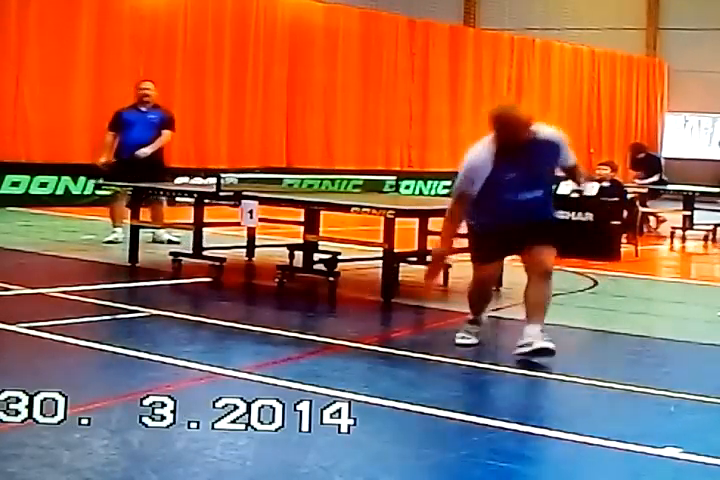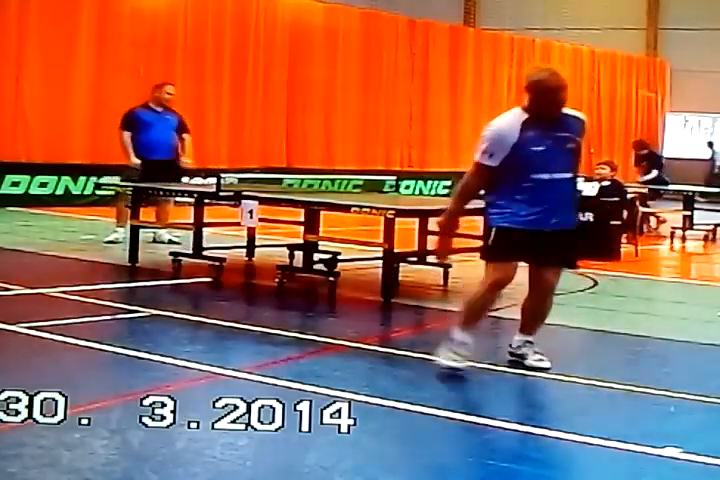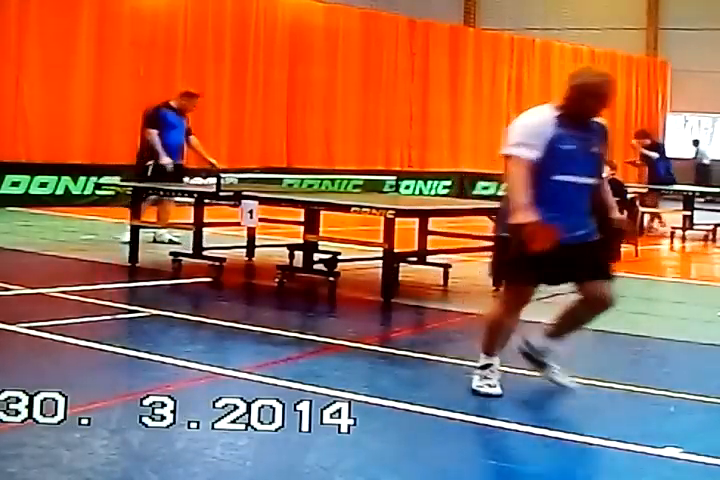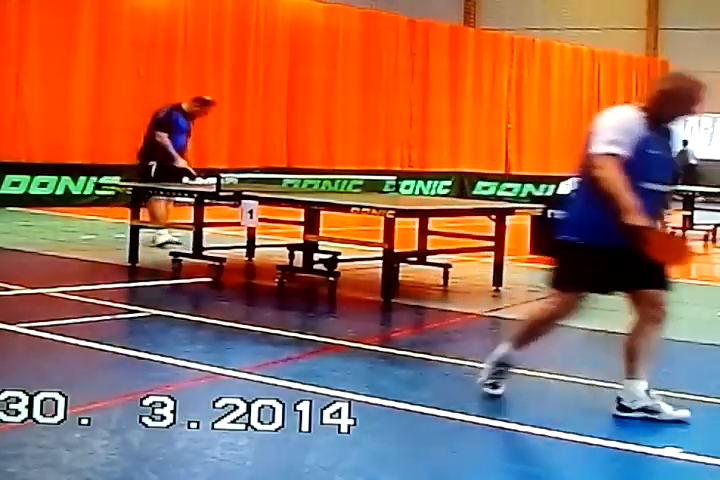
dt=0.3s
person 1, frame 1
left shoulder: (551, 139)
right shoulder: (480, 157)
left elbow: (570, 167)
right elbow: (461, 201)
right wrist: (443, 247)
left hip: (537, 219)
right hip: (491, 223)
left knee: (543, 269)
right knee: (485, 277)
left ankle: (532, 337)
right ankle: (475, 321)
person 1, frame 2
left shoulder: (576, 123)
right shoulder: (505, 127)
right elbow: (479, 175)
left wrist: (567, 202)
right wrist: (452, 215)
left hip: (558, 222)
right hip: (509, 218)
left knee: (545, 286)
right knee: (498, 279)
left ankle: (523, 344)
right ankle: (459, 339)
person 1, frame 3
left shoulder: (598, 131)
right shoulder: (536, 122)
right elbow: (516, 168)
left wrist: (613, 212)
right wrist: (521, 211)
left hip: (580, 231)
right hip: (535, 228)
left knee: (601, 296)
right knee: (514, 299)
left ankle: (540, 345)
right ankle: (487, 367)
person 1, frame 4
left shoulder: (663, 135)
right shoulder: (620, 121)
right elbow: (605, 167)
left wrist: (650, 221)
right wrist: (632, 212)
left hip: (635, 238)
right hip: (591, 234)
left knee: (654, 309)
right knee: (565, 304)
left ankle: (635, 395)
right ankle: (504, 357)
person 2, frame 1
left shoulder: (164, 115)
right shoulder: (123, 113)
left elbow: (166, 135)
right elbow: (111, 135)
left wrist: (150, 149)
right wrist: (105, 156)
left hip: (151, 163)
right hip: (123, 162)
left knee: (157, 197)
right knee: (119, 195)
left ankle: (159, 232)
right ankle: (117, 231)
person 2, frame 2
left shoulder: (175, 117)
right shoulder: (135, 113)
left elbow: (185, 137)
right elbow: (125, 135)
left wrist: (186, 156)
right wrist: (132, 156)
left hip: (169, 163)
right hip: (142, 163)
left knee: (166, 197)
right knee: (128, 195)
left ankle: (161, 232)
right ankle: (120, 231)
person 2, frame 3
left shoulder: (183, 117)
right shoulder: (157, 112)
left elbow: (190, 139)
right elbow: (151, 134)
left wrist: (206, 157)
right wrist: (162, 156)
left hip: (175, 163)
right hip: (154, 162)
left knee: (168, 197)
left ankle: (161, 232)
person 2, frame 4
left shoulder: (188, 118)
right shoulder: (167, 114)
right elbow: (161, 138)
left wrist: (182, 160)
right wrist: (177, 159)
left hip: (171, 163)
right hip: (155, 161)
left knee: (169, 196)
right knee: (157, 195)
left ankle: (163, 231)
right ankle: (160, 232)
